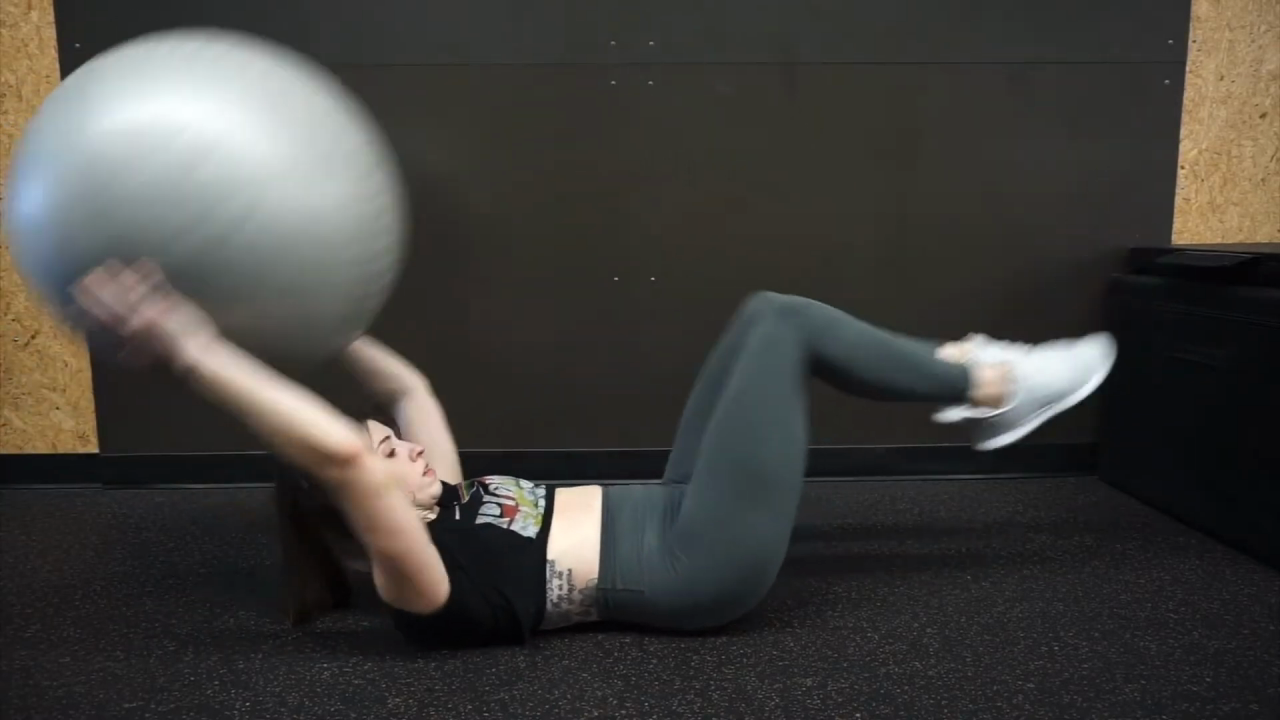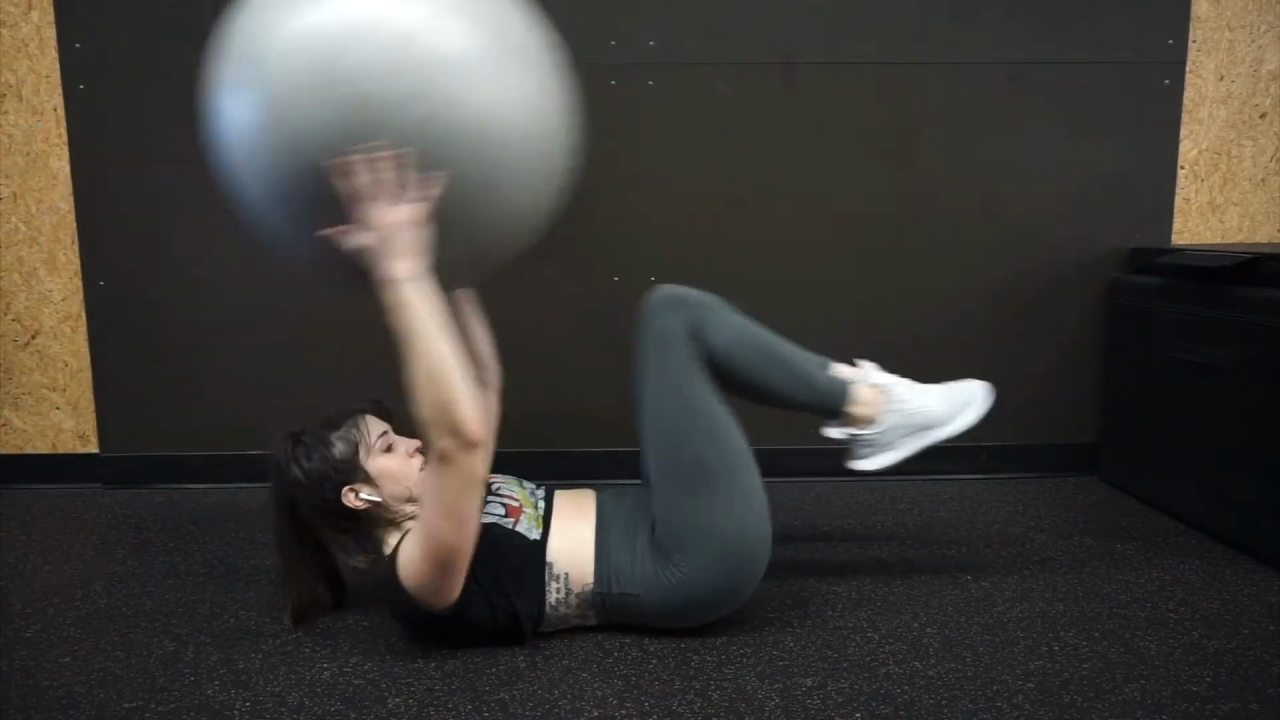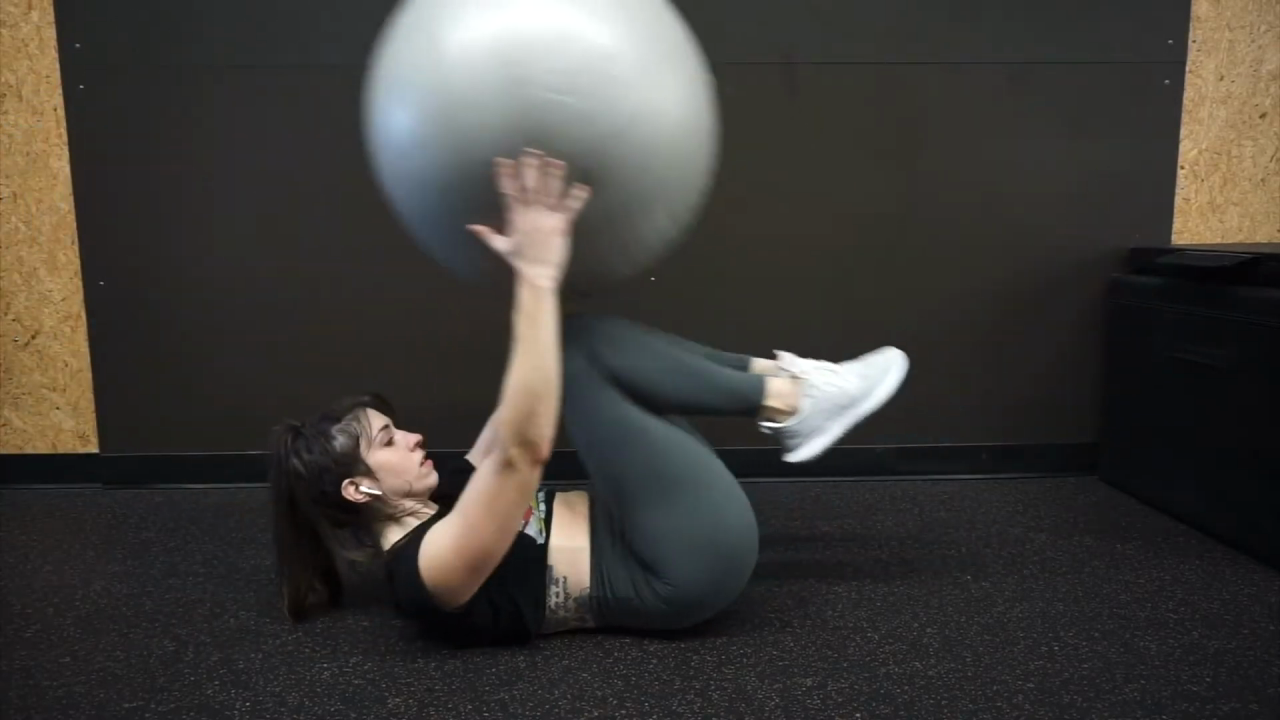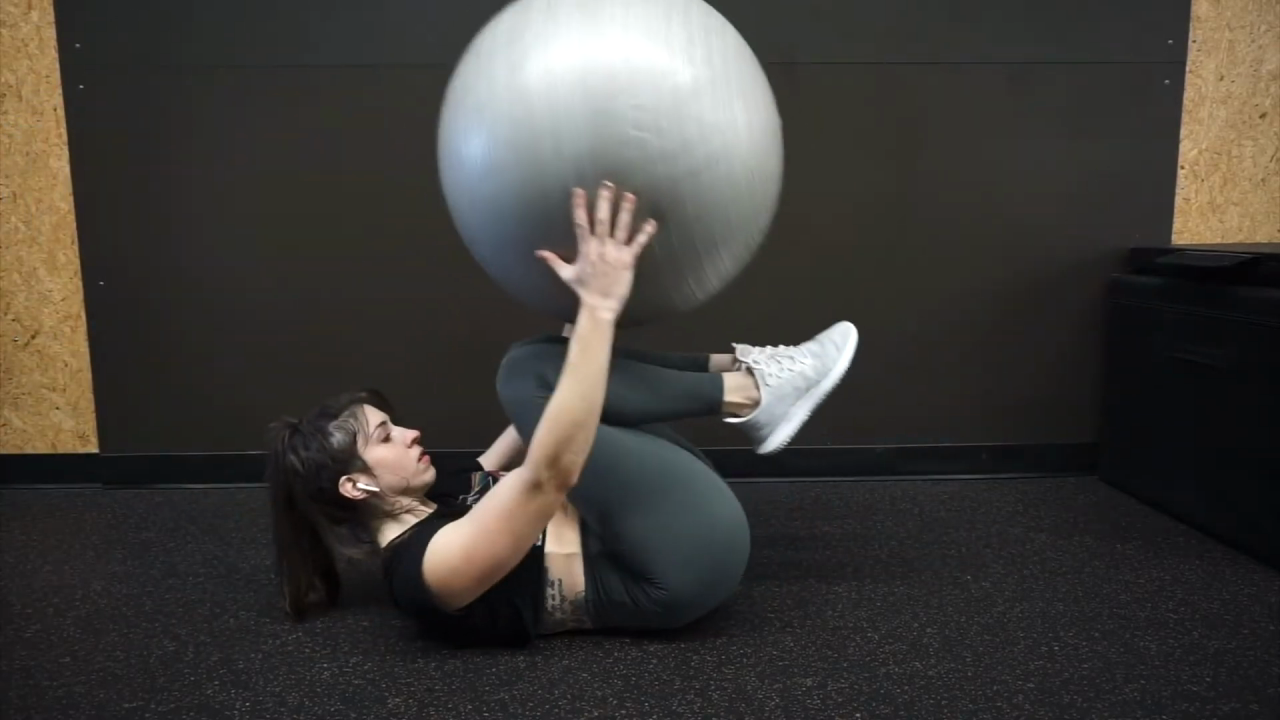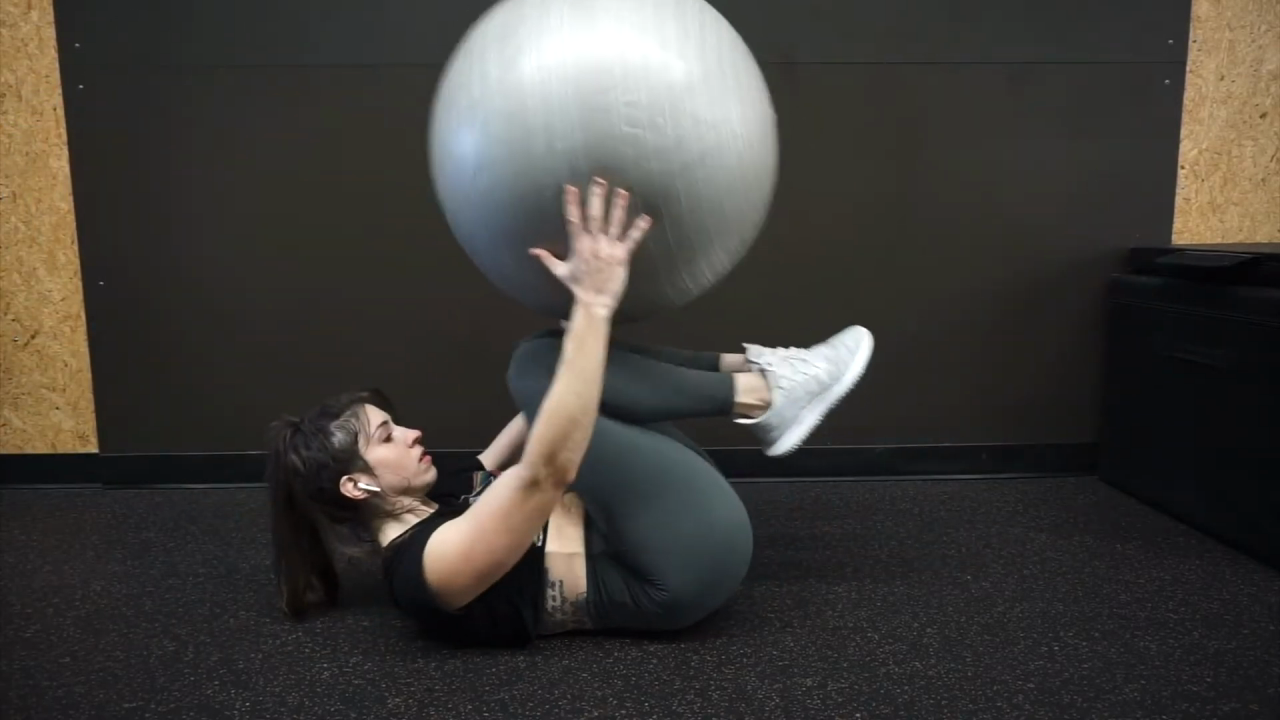
dt=0.2s
person 1, frame 1
left shoulder: (442, 509)
right shoulder: (417, 582)
left elbow: (413, 391)
right elbow: (341, 452)
right wrist: (195, 352)
left hip: (668, 527)
right hip: (705, 570)
left knee: (772, 332)
right knee: (775, 321)
left ankle: (974, 371)
right ankle: (989, 387)
person 1, frame 2
left shoulder: (433, 517)
right shoulder: (420, 579)
left elbow: (478, 384)
right elbow: (458, 433)
left wrist: (437, 273)
right wrist: (398, 272)
left hip: (670, 541)
right hip: (704, 568)
left knee: (675, 320)
right knee: (671, 311)
left ankle: (864, 399)
right ankle: (869, 410)
person 1, frame 3
left shoulder: (441, 502)
right shoulder: (428, 567)
left elbow: (520, 416)
right elbow: (528, 445)
left wrist: (538, 274)
right wrist: (538, 274)
left hip: (687, 540)
right hip: (697, 561)
left knee: (578, 340)
right knee: (580, 349)
left ankle: (784, 383)
right ankle: (789, 399)
person 1, frame 4
left shoulder: (437, 502)
right shoulder: (428, 568)
left elbow: (545, 432)
right elbow: (553, 471)
left wrist: (595, 304)
right wrist: (600, 304)
left hip: (673, 526)
right hip: (690, 556)
left knee: (539, 372)
right knee: (528, 374)
left ankle: (739, 373)
right ankle: (747, 393)
person 1, frame 5
left shoulder: (431, 504)
right shoulder: (427, 564)
right elbow: (551, 465)
right wrist: (595, 300)
left hip: (671, 533)
right hip: (688, 561)
left knee: (548, 364)
right knee: (550, 367)
left ankle: (758, 376)
right ankle: (764, 397)
